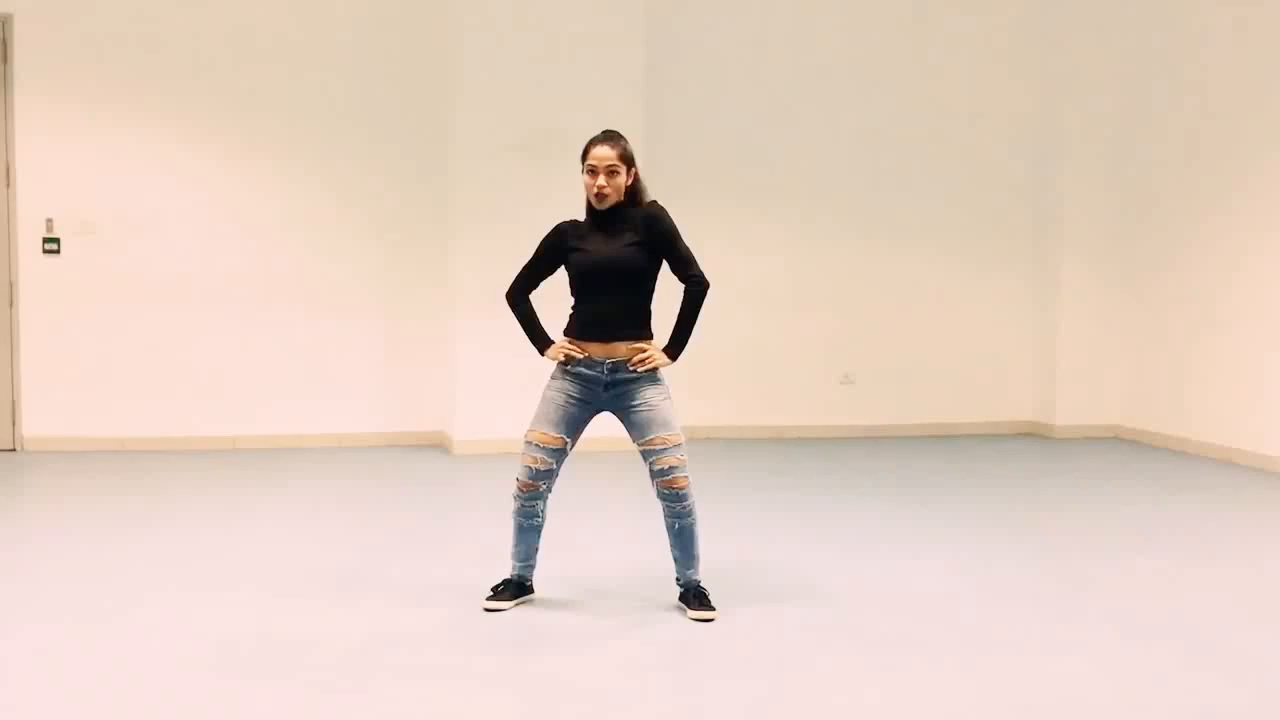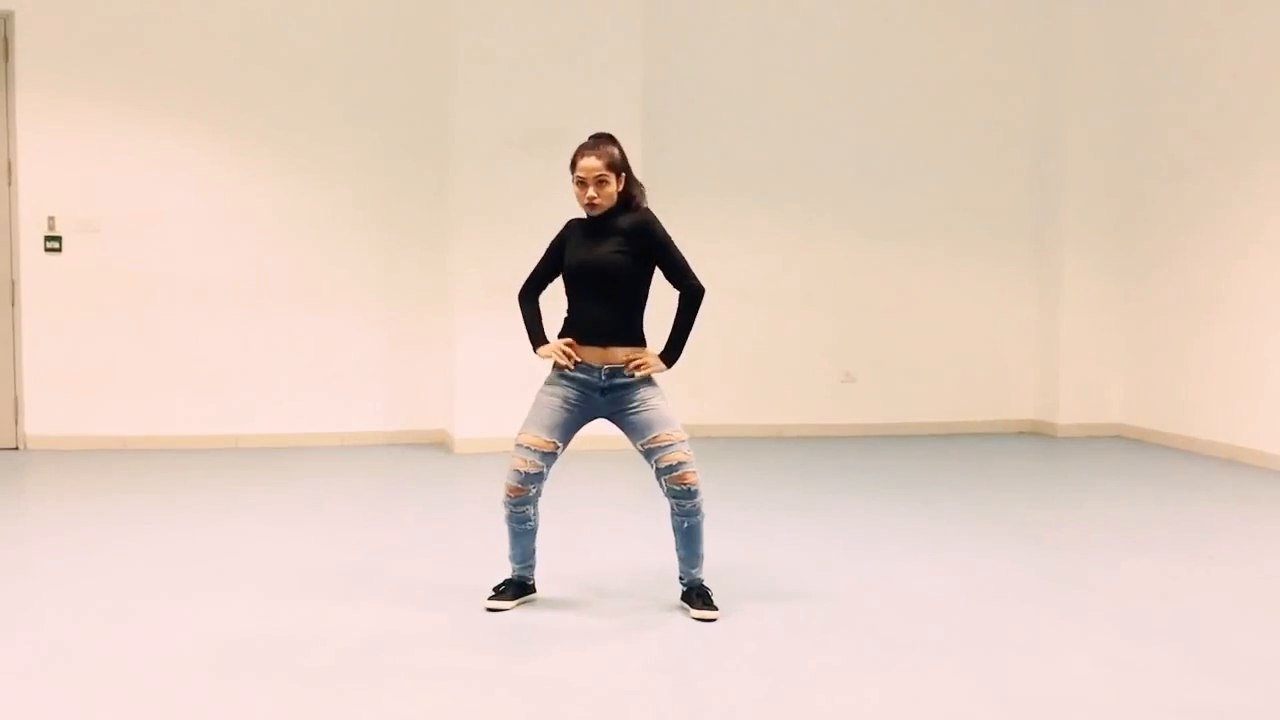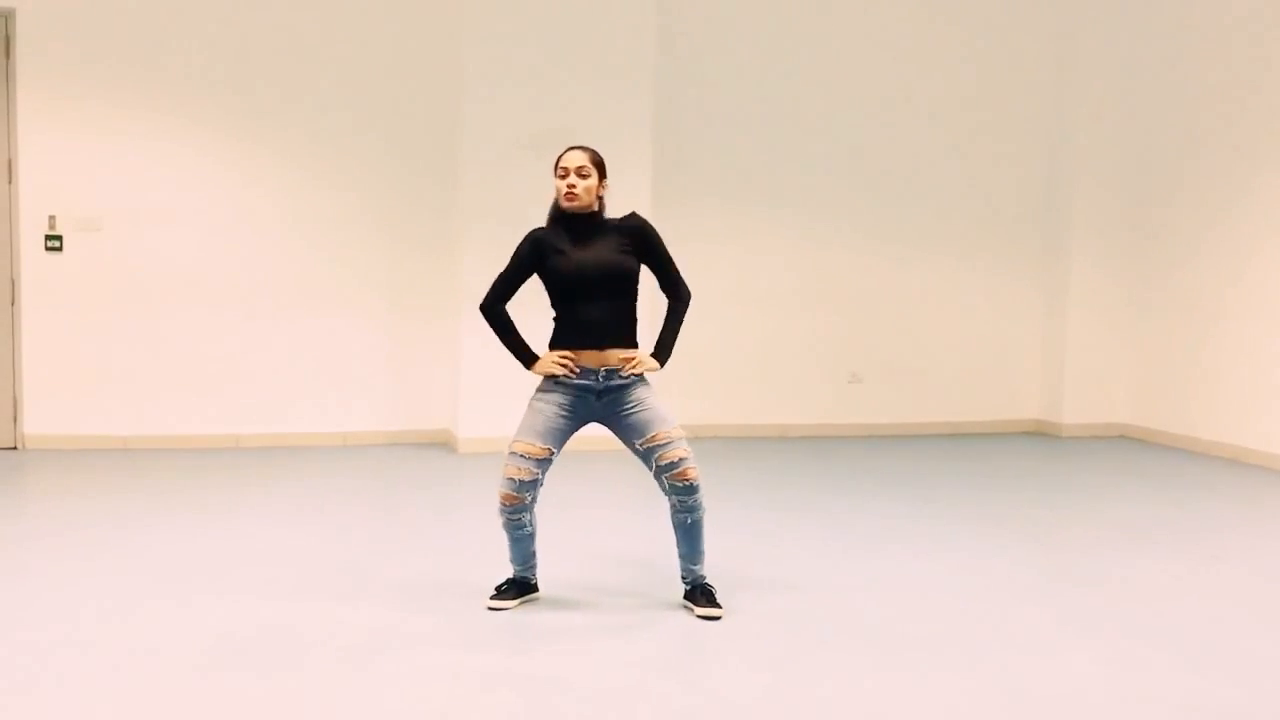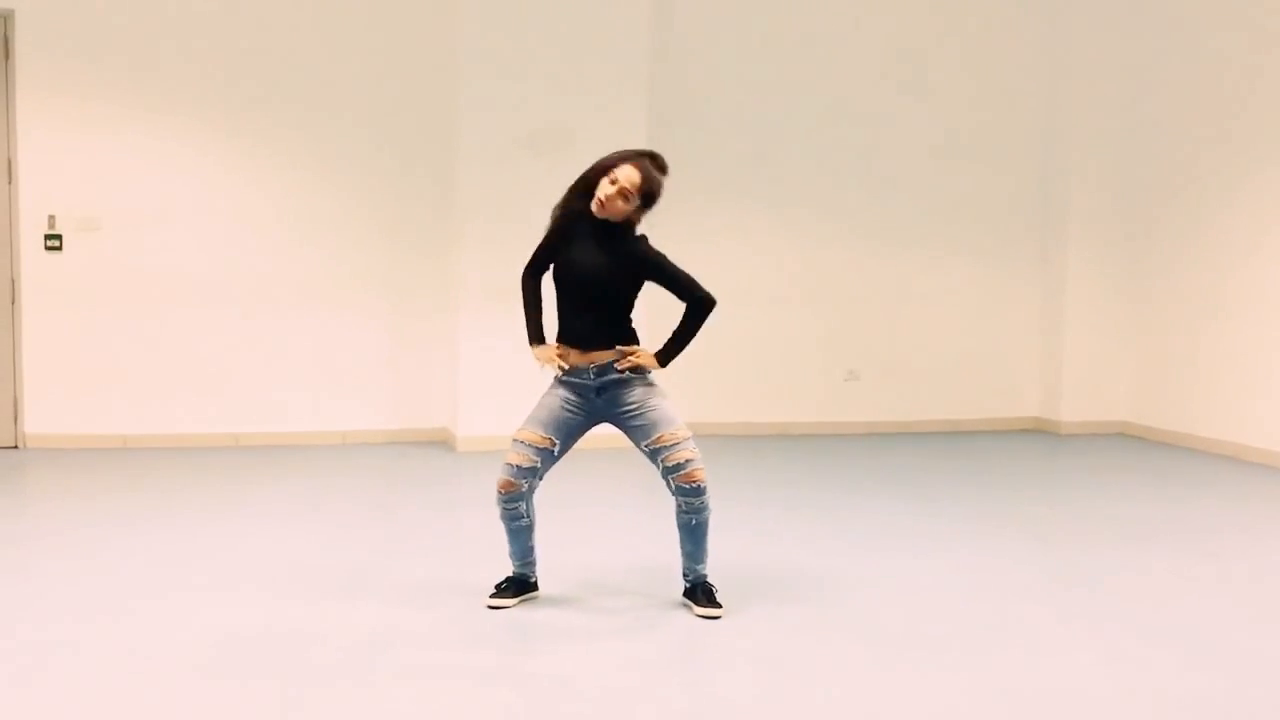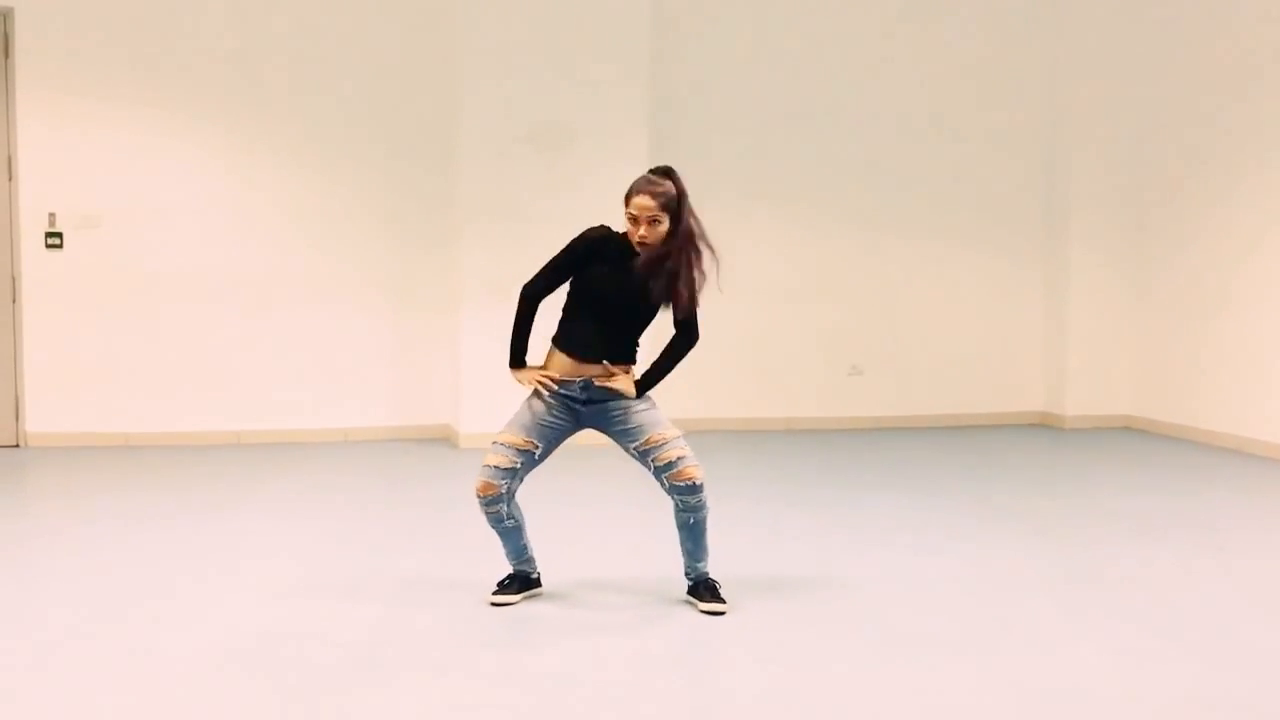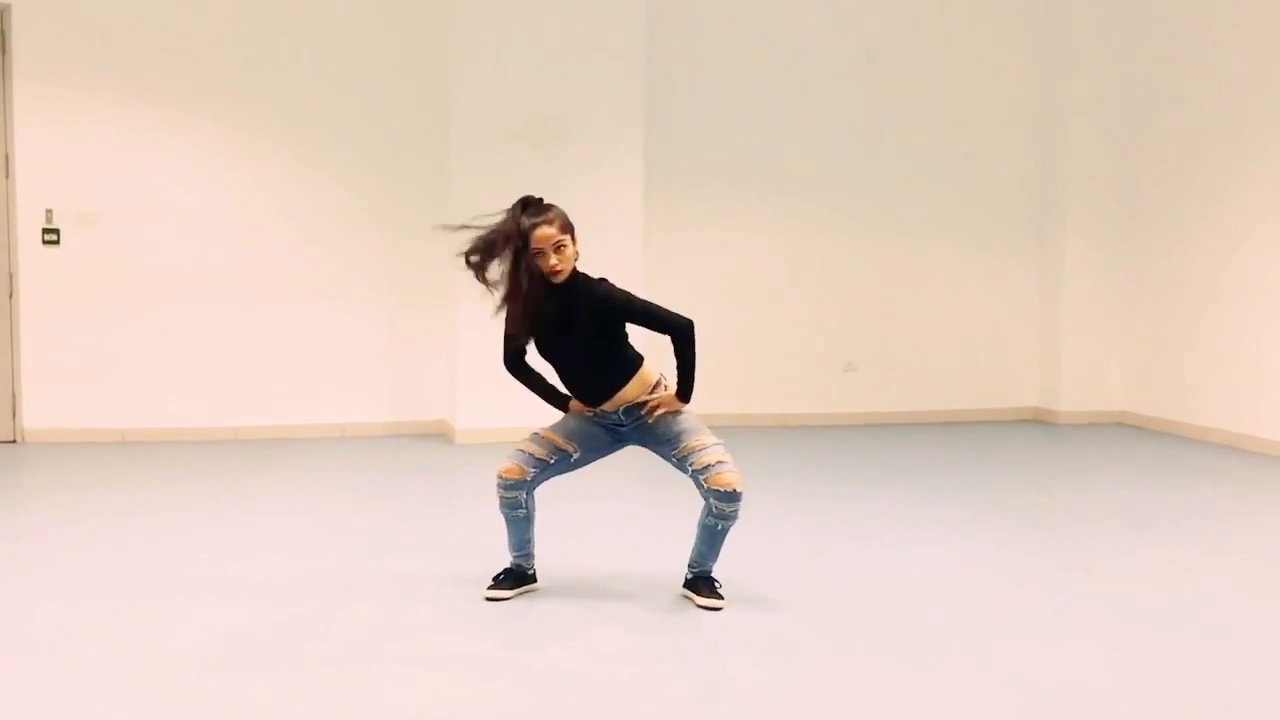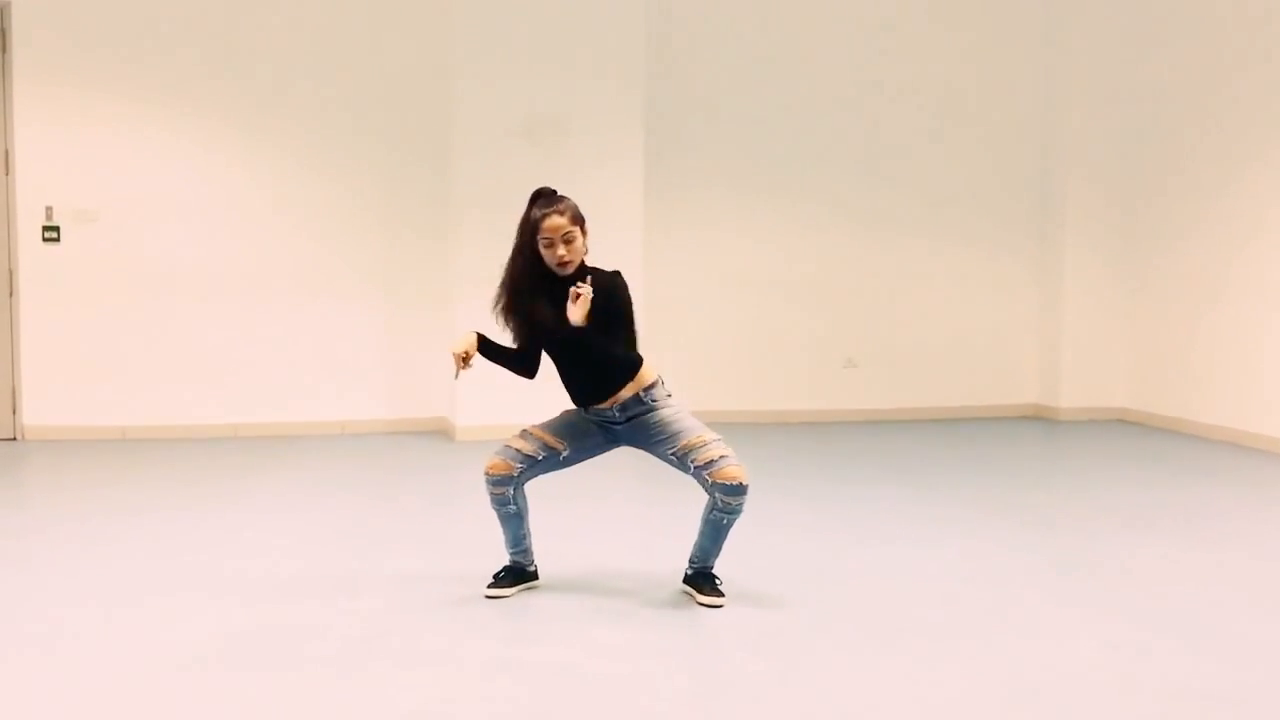
dt=0.5s
person 1, frame 1
left shoulder: (649, 219)
right shoulder: (568, 234)
left elbow: (695, 282)
right elbow: (517, 291)
left wrist: (672, 350)
right wrist: (543, 344)
left hip: (637, 376)
right hip: (575, 374)
left knee: (675, 484)
right knee: (530, 482)
left ankle: (690, 585)
right ankle: (520, 579)
person 1, frame 2
left shoulder: (640, 226)
right shoulder: (572, 233)
left elbow: (692, 290)
right elbow: (528, 292)
left wrist: (666, 358)
right wrist: (540, 343)
left hip: (630, 381)
right hip: (569, 380)
left knee: (684, 481)
right knee: (519, 485)
left ankle: (693, 585)
right ankle: (522, 579)
person 1, frame 3
left shoulder: (632, 231)
right shoulder: (543, 239)
left elbow: (679, 292)
right elbow: (492, 304)
left wrist: (658, 354)
right wrist: (530, 360)
left hip: (625, 383)
right hip: (563, 386)
left knee: (685, 479)
right knee: (513, 493)
left ankle: (696, 583)
right ankle: (524, 578)
person 1, frame 4
left shoulder: (635, 249)
right shoulder: (571, 221)
left elbow: (701, 300)
right elbow: (532, 274)
left wrist: (663, 357)
right wrist: (537, 342)
left hip: (626, 383)
right hip: (571, 384)
left knee: (691, 480)
right knee: (511, 483)
left ankle: (696, 582)
right ankle: (523, 577)
person 1, frame 5
left shoulder: (673, 263)
right shoulder: (596, 246)
left elbow: (687, 334)
right elbow: (533, 289)
left wrist: (643, 382)
right wrist: (518, 362)
left hip: (618, 400)
right hip: (561, 395)
left knee: (688, 481)
right knee: (491, 488)
left ankle: (700, 580)
right ankle: (525, 574)
person 1, frame 6
left shoulder: (598, 294)
right shoulder: (526, 299)
left elbow: (680, 326)
right elbow: (514, 360)
left wrist: (683, 393)
right wrist: (563, 403)
left hip: (650, 411)
right hip: (595, 420)
left knee: (725, 488)
right knee: (511, 475)
left ankle: (699, 575)
right ankle: (521, 569)
person 1, frame 7
left shoulder: (607, 284)
right shoulder: (536, 292)
left elbow: (623, 359)
right elbow: (529, 367)
left wrist: (580, 324)
right wrist: (479, 344)
left hip: (646, 408)
right hip: (590, 419)
left knee: (731, 482)
right knee: (501, 470)
left ankle: (699, 570)
right ankle: (522, 565)
